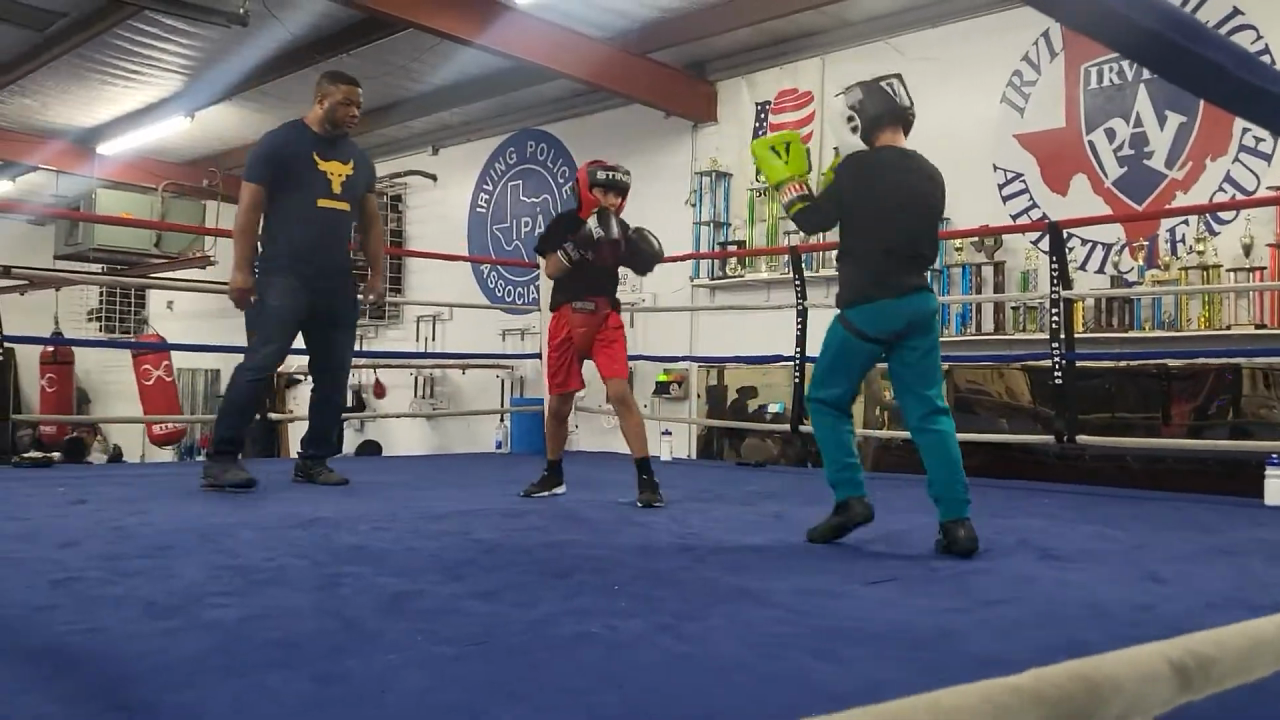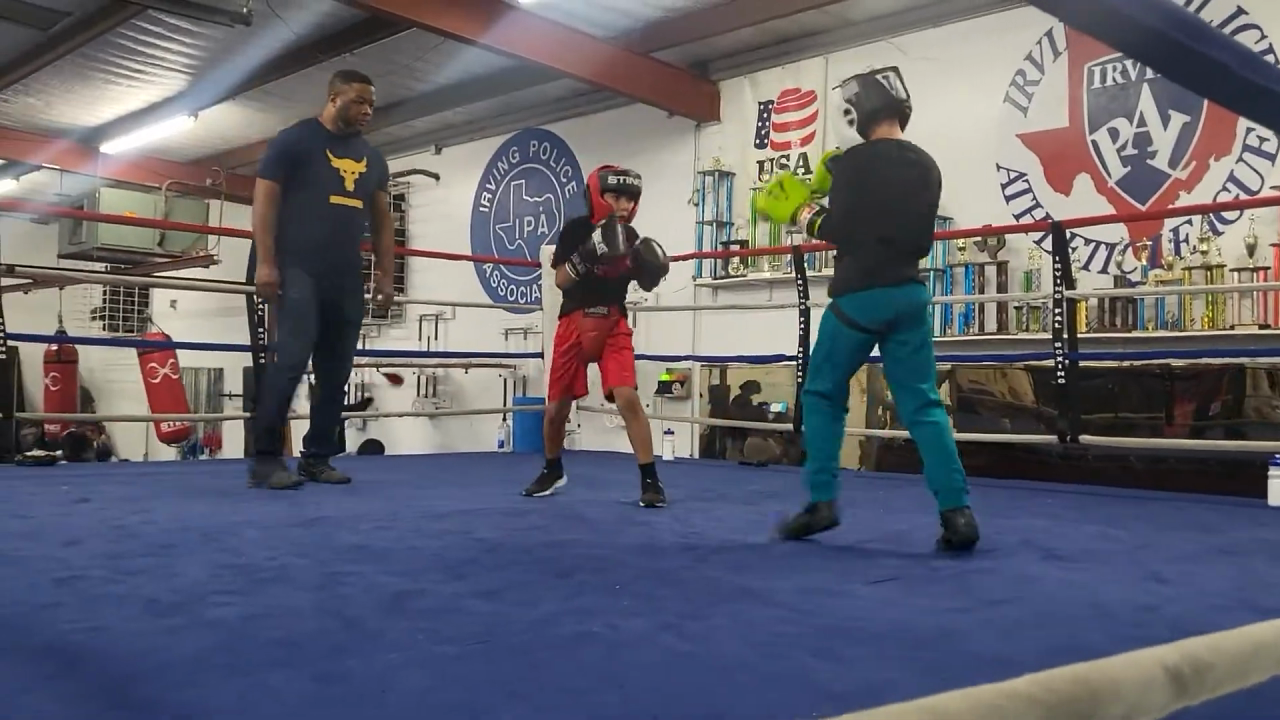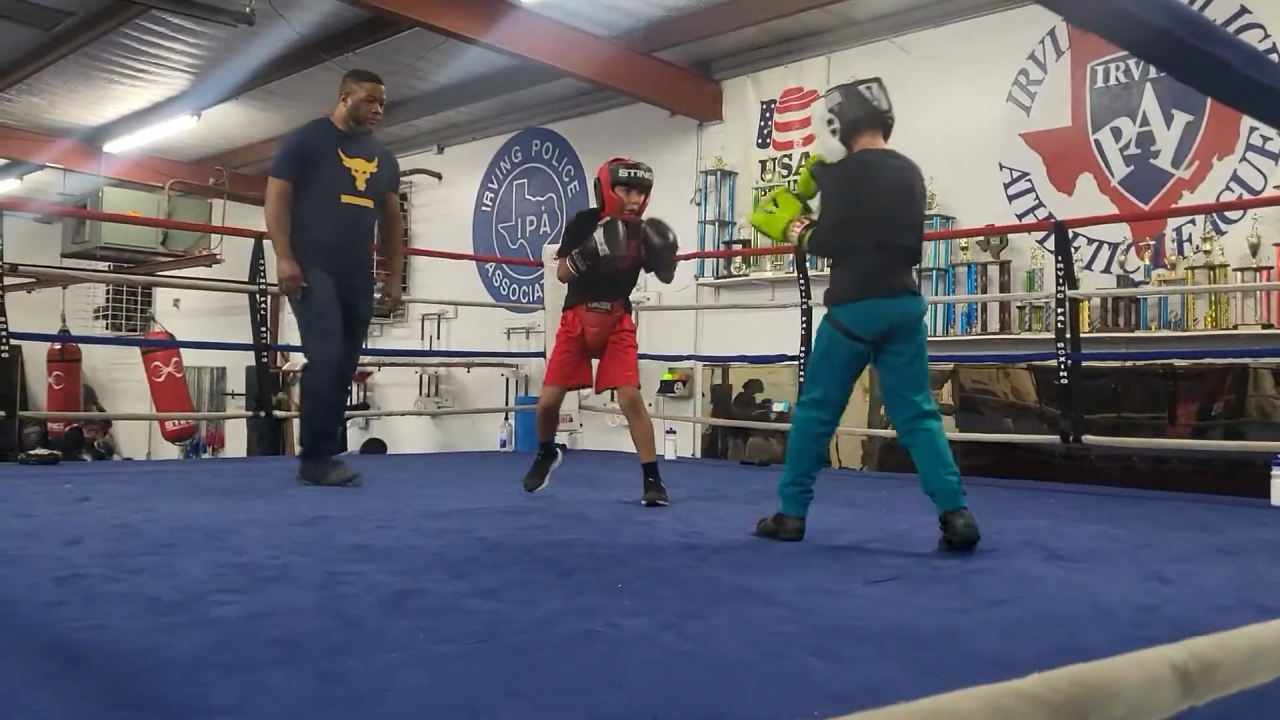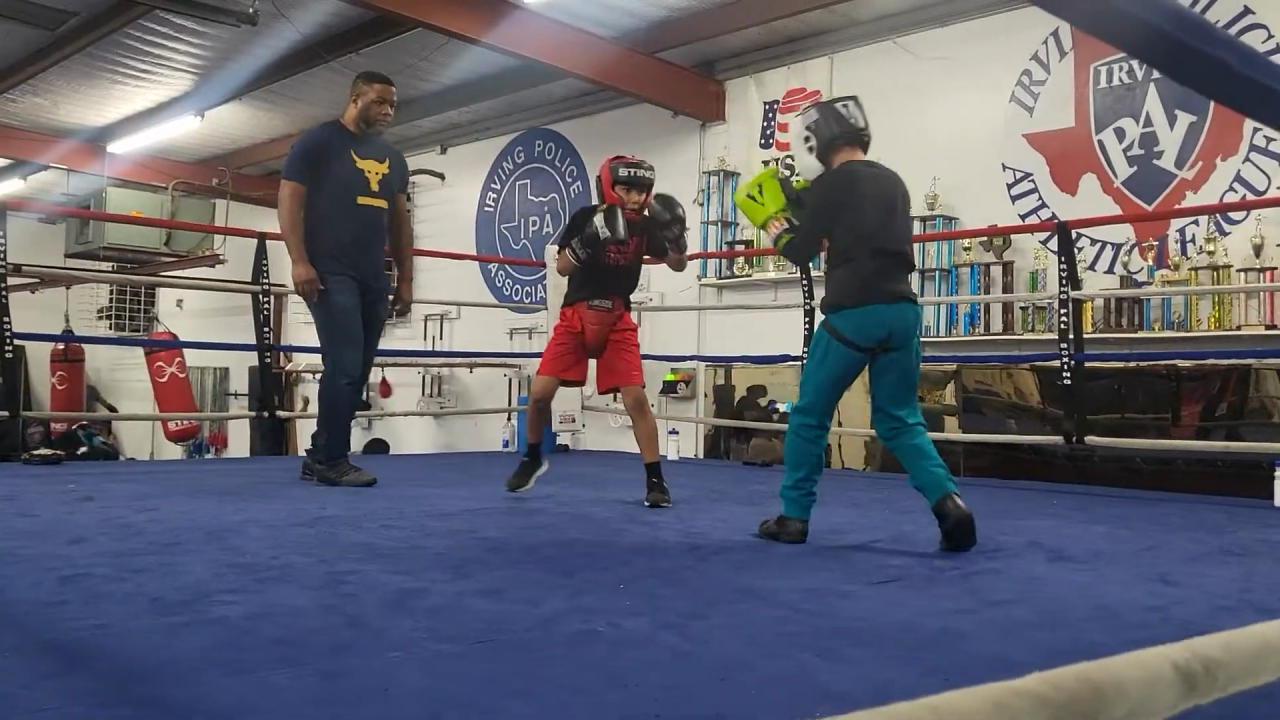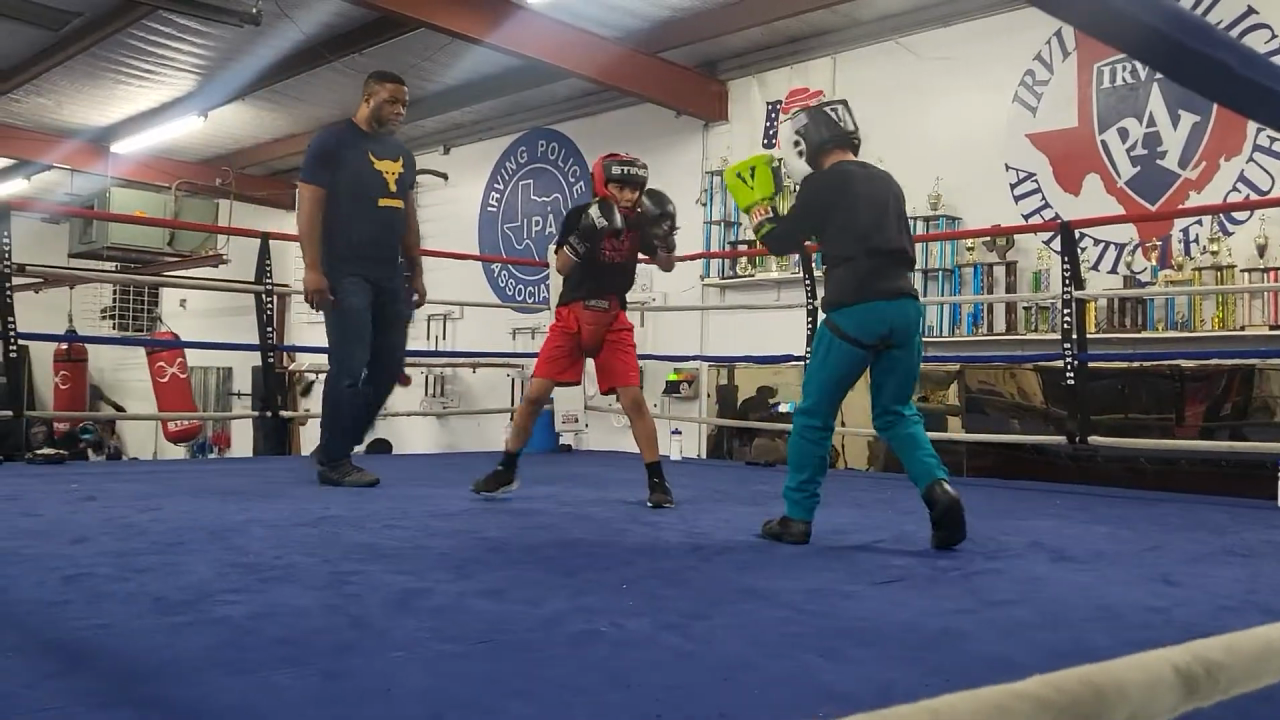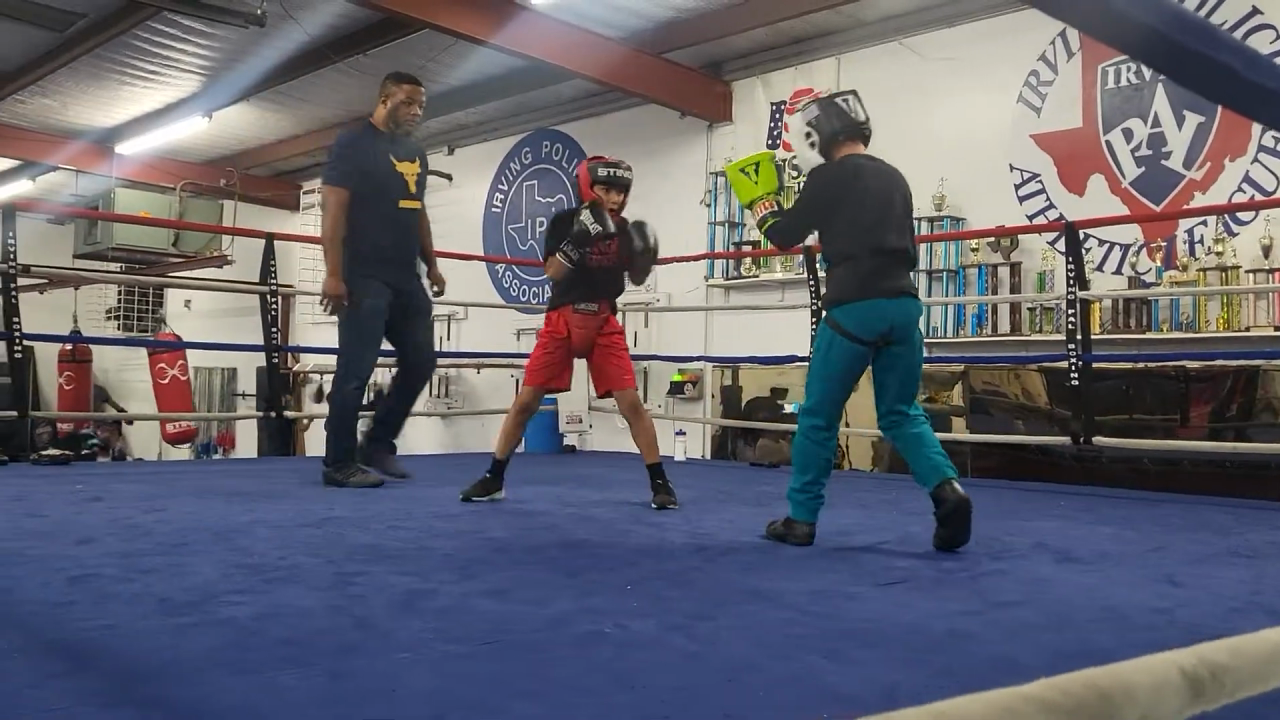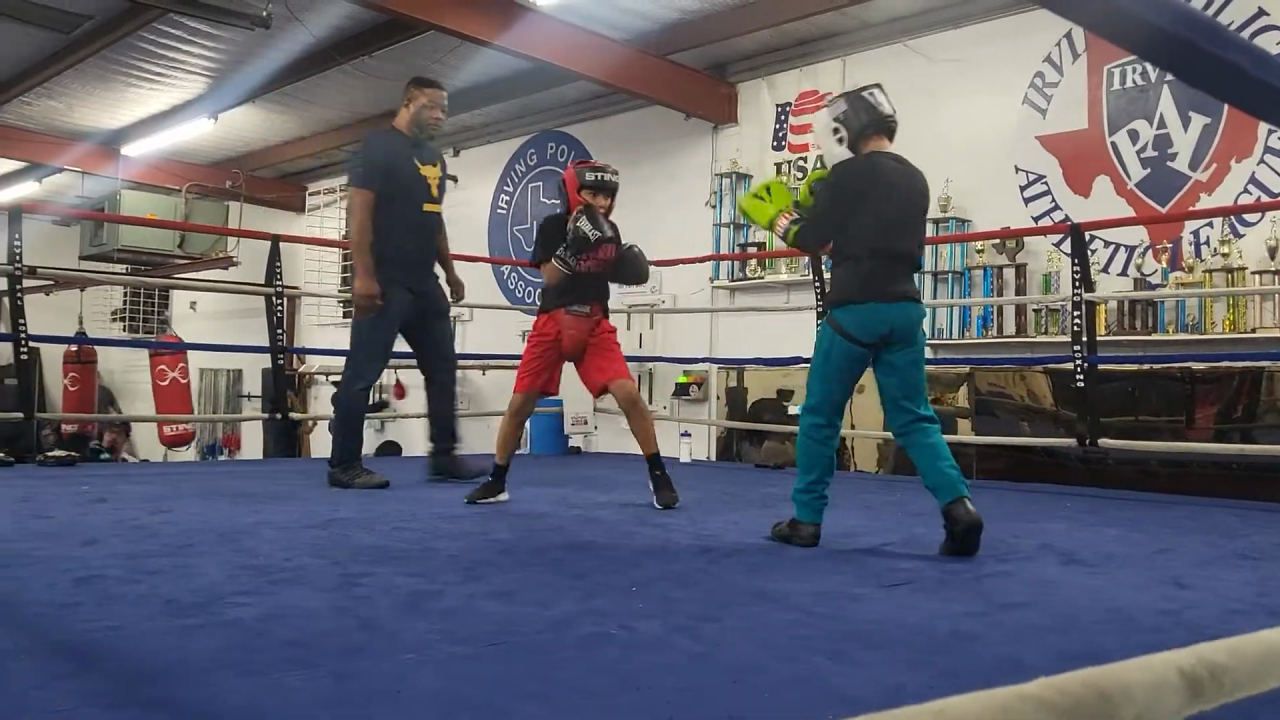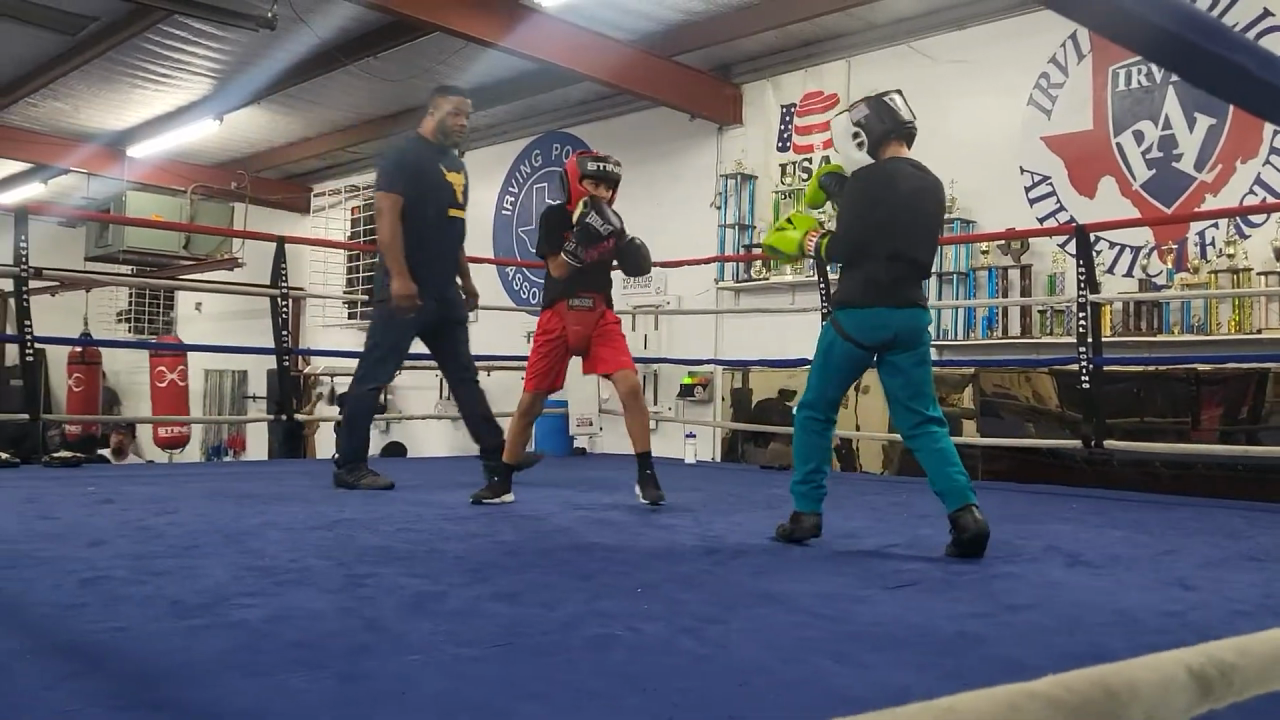
dt=0.1s
person 1, frame 1
left shoulder: (859, 167)
right shoulder: (931, 175)
left elbow: (819, 219)
left wrist: (785, 179)
left hip: (866, 306)
right hip: (916, 302)
left knee: (827, 400)
right knee: (929, 412)
left ankle: (851, 499)
right ankle: (956, 522)
person 1, frame 2
left shoulder: (857, 160)
right shoulder: (926, 165)
left elbow: (835, 229)
left wrist: (798, 208)
left hip: (859, 296)
right hip: (909, 294)
left knee: (822, 395)
right knee: (922, 406)
left ankle: (822, 502)
right ankle: (957, 513)
person 1, frame 3
left shoulder: (848, 171)
right shoulder: (910, 173)
left elbow: (828, 241)
left wrist: (791, 221)
left hip: (855, 307)
right hip: (905, 304)
left knee: (816, 408)
right knee: (917, 414)
left ankle: (791, 512)
right ankle: (957, 515)
person 1, frame 4
left shoulder: (831, 184)
right shoulder: (892, 182)
left elbow: (800, 252)
left wrist: (770, 218)
left hip: (853, 313)
right hip: (901, 310)
left knee: (809, 414)
right knee: (898, 421)
left ankle: (794, 516)
right ankle: (947, 501)
person 1, frame 5
left shoulder: (824, 184)
right shoulder: (885, 182)
left elbow: (782, 242)
left wrist: (756, 202)
left hip: (853, 311)
right hip: (903, 306)
left knee: (815, 415)
right knee: (896, 414)
left ankle: (797, 517)
right ankle: (937, 488)
person 1, frame 6
left shoulder: (831, 176)
right shoulder: (894, 177)
left elbow: (785, 235)
left wrist: (758, 198)
left hip: (854, 308)
right hip: (903, 304)
left knee: (819, 414)
right knee: (902, 413)
left ankle: (802, 518)
right ankle: (945, 486)
person 1, frame 7
left shoulder: (851, 172)
right shoulder: (914, 178)
left elbow: (815, 238)
left wrist: (775, 214)
right wrist: (826, 194)
left hip: (854, 309)
right hip: (903, 309)
left knee: (821, 415)
right knee: (913, 418)
left ankle: (805, 519)
right ankle: (956, 505)
person 1, frame 8
left shoulder: (871, 178)
right shoulder: (931, 185)
left elbow: (844, 247)
left wrist: (804, 237)
right wrist: (839, 189)
left hip: (861, 312)
right hip: (910, 314)
left knee: (816, 410)
right knee: (922, 420)
left ankle: (806, 512)
right ankle: (965, 512)
person 2, frame 1
left shoulder: (359, 160)
right shoulder: (280, 144)
left elbow: (371, 222)
right elbow: (249, 206)
left wrist: (378, 273)
right wrist: (242, 268)
left hip: (337, 283)
right hip: (282, 276)
left knee: (333, 376)
right knee: (261, 363)
left ankle: (313, 460)
right ankle: (221, 458)
person 2, frame 2
left shoulder: (372, 157)
right shoulder: (295, 140)
left elbow: (382, 220)
right elbow: (264, 201)
left wrist: (385, 274)
right wrist: (265, 262)
left hip: (347, 279)
right hip: (299, 270)
left knee: (334, 374)
right knee: (292, 358)
left ankle: (316, 457)
right ankle: (266, 456)
person 2, frame 3
left shoulder: (382, 157)
right shoulder: (306, 141)
left elbow: (392, 221)
right elbow: (276, 199)
left wrist: (394, 276)
right wrist: (284, 258)
left hip: (358, 276)
right hip: (313, 270)
left knee: (341, 369)
right knee: (326, 360)
left ankle: (316, 456)
right ankle: (317, 458)
person 2, frame 4
left shoulder: (392, 157)
right shoulder: (318, 143)
left elbow: (400, 222)
right elbow: (289, 202)
left wrist: (405, 279)
right wrist: (300, 262)
left hip: (375, 278)
right hip: (330, 274)
left knee: (356, 372)
right knee: (345, 367)
left ankle: (318, 457)
right ankle: (331, 461)
person 2, frame 5
left shoulder: (402, 154)
right shoulder: (333, 143)
right elbow: (309, 207)
left wrist: (415, 271)
right wrist: (313, 269)
left hip: (391, 277)
right hip: (346, 276)
left knee: (388, 368)
right knee: (349, 369)
left ankle: (339, 449)
right ankle: (333, 462)
person 2, frame 6
left shoulder: (415, 153)
right shoulder: (353, 145)
right elbow: (334, 210)
left wrist: (432, 265)
right wrist: (333, 274)
left hip: (406, 278)
right hip: (365, 278)
left knee: (420, 364)
right knee: (355, 371)
left ankle: (378, 446)
right ankle: (340, 463)
person 2, frame 7
left shoulder: (434, 158)
right shoulder: (378, 149)
right elbow: (360, 213)
left wrist: (449, 270)
right wrist: (363, 275)
left hip: (424, 283)
right hip: (384, 284)
left knee: (442, 369)
right knee: (363, 372)
left ankle: (445, 456)
right ankle: (344, 464)
person 2, frame 8
left shoulder: (456, 164)
right shoulder: (405, 155)
right elbow: (387, 217)
left wrist: (465, 280)
right wrist: (397, 276)
left hip: (443, 289)
right hip: (409, 287)
left knee: (464, 374)
right knee: (375, 372)
left ankle: (495, 455)
right ankle: (350, 464)
person 3, frame 1
left shoulder: (621, 228)
right shoulder: (565, 222)
left elbow: (637, 266)
right elbow: (552, 269)
left wrist: (645, 257)
right wrist: (583, 240)
left hip: (605, 318)
right hip: (566, 319)
left knee: (620, 393)
right knee: (558, 404)
left ankle: (647, 478)
right ankle: (553, 475)
person 3, frame 2
left shoulder: (629, 236)
right shoulder: (576, 229)
left elbow: (645, 283)
right elbow: (560, 280)
left wrist: (652, 270)
right wrist: (588, 253)
left hip: (614, 325)
right hip: (574, 324)
left knee: (628, 399)
right knee: (556, 408)
left ankle: (650, 480)
right ankle: (552, 471)
person 3, frame 3
left shoulder: (642, 229)
right shoulder: (585, 222)
left elbow: (667, 276)
right elbow: (562, 273)
left wrist: (665, 253)
right wrist: (590, 251)
left hip: (618, 321)
right hip: (577, 318)
left knee: (631, 399)
right knee: (548, 399)
left ankle: (652, 480)
right ankle: (546, 455)
person 3, frame 4
left shoulder: (645, 226)
right shoulder: (585, 217)
left elbow: (679, 265)
right elbow: (562, 267)
left wrist: (676, 233)
right wrist: (589, 239)
left hip: (618, 320)
right hip: (576, 316)
left knee: (635, 398)
right knee: (540, 392)
left ankle: (655, 480)
right ankle: (532, 458)
person 3, frame 5
left shoulder: (638, 223)
right shoulder: (579, 216)
left elbow: (667, 265)
right elbow: (561, 265)
left wrist: (664, 230)
right wrist: (586, 234)
left hip: (613, 319)
right hip: (571, 315)
left knee: (633, 398)
right knee: (536, 393)
left ankle: (657, 480)
right ankle: (505, 470)
person 3, frame 6
left shoulder: (622, 228)
right shoulder: (565, 220)
left elbow: (638, 277)
right elbow: (553, 272)
left wrist: (643, 257)
right wrist: (578, 239)
left hip: (604, 323)
right hip: (561, 319)
left knee: (630, 401)
right knee: (526, 400)
left ankle: (659, 480)
right ankle: (494, 477)
person 3, frame 7
left shoulder: (609, 231)
right shoulder: (553, 226)
left elbow: (614, 274)
right elbow: (551, 277)
left wrist: (631, 268)
right wrist: (576, 244)
left hip: (595, 325)
right hip: (553, 323)
left knee: (629, 395)
right knee: (520, 404)
left ankle: (659, 476)
right ankle: (496, 480)
person 3, frame 8
left shoulder: (611, 221)
right shoulder: (555, 216)
left elbow: (623, 262)
right elbow: (557, 271)
left wrist: (633, 258)
right wrist: (583, 236)
left hip: (600, 317)
right hip: (558, 318)
left knee: (631, 386)
right knee: (530, 402)
left ankle: (646, 475)
right ankle: (502, 481)
